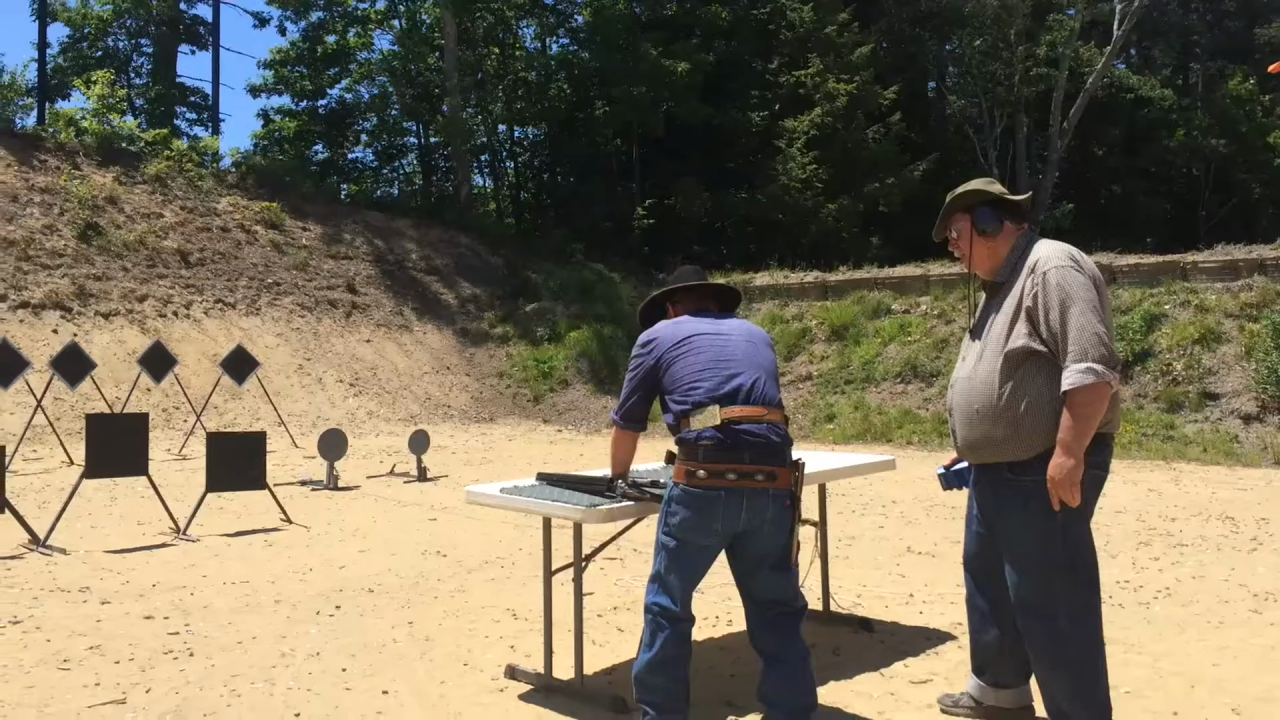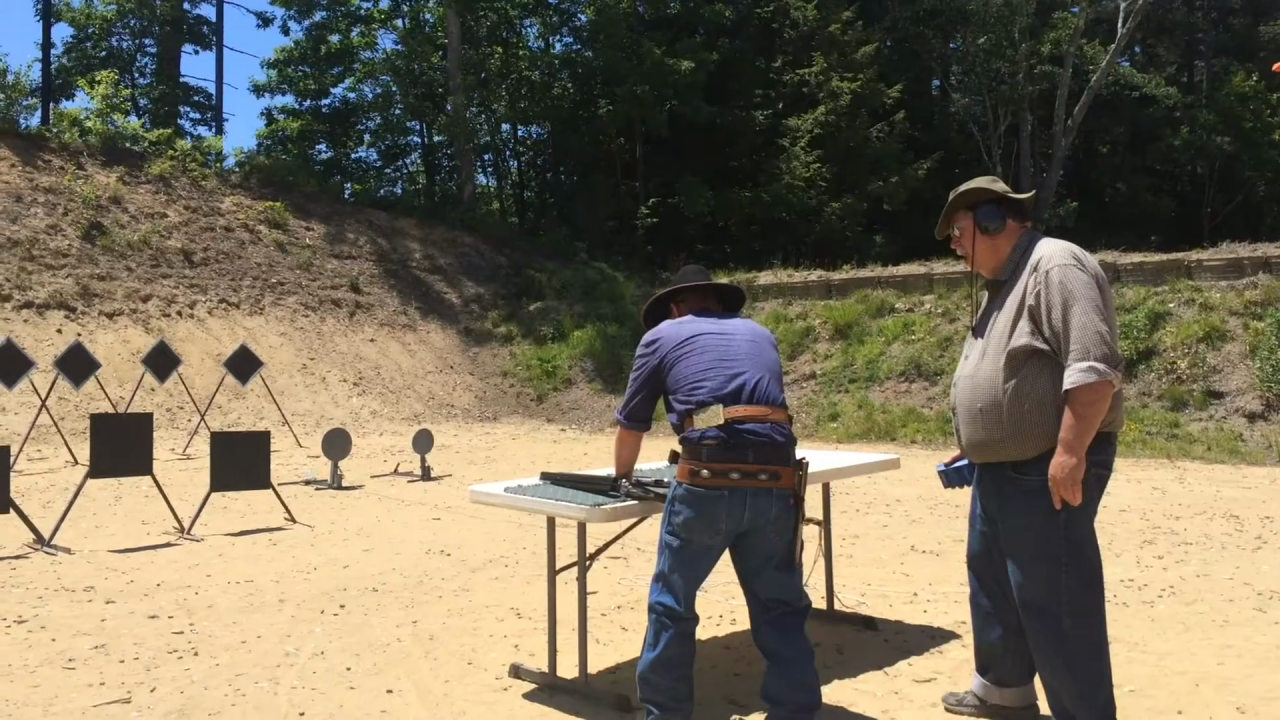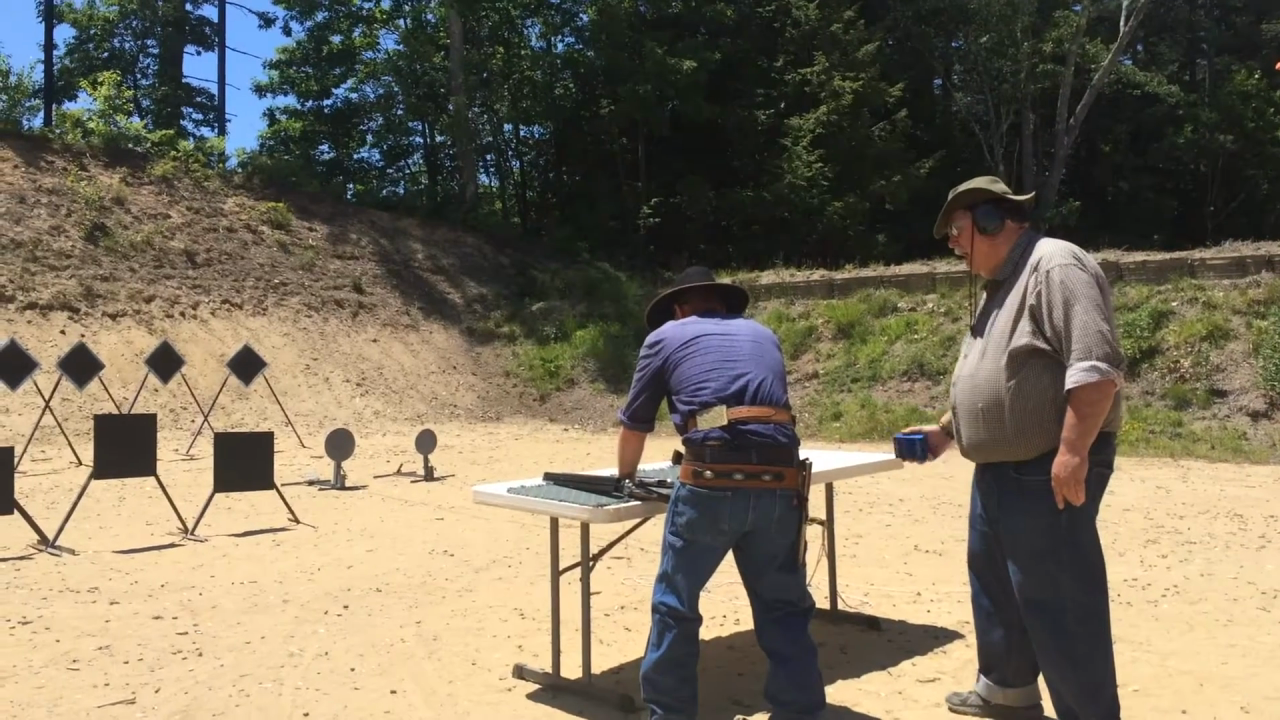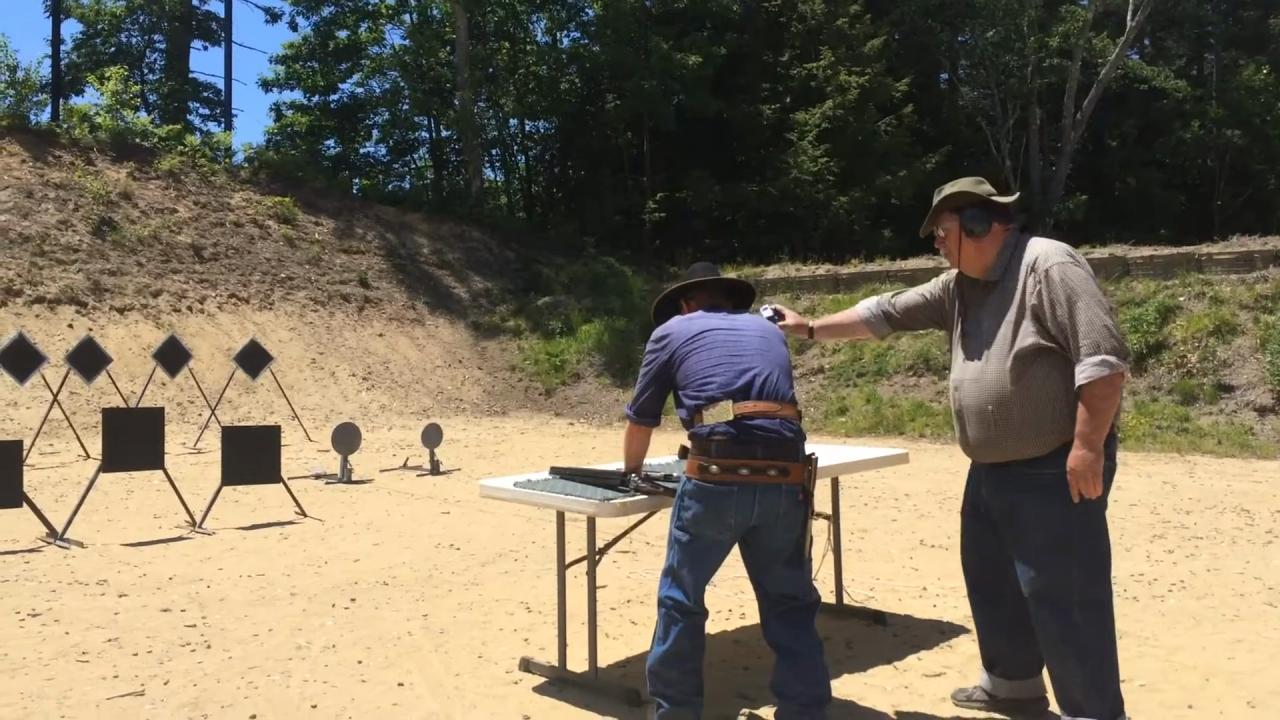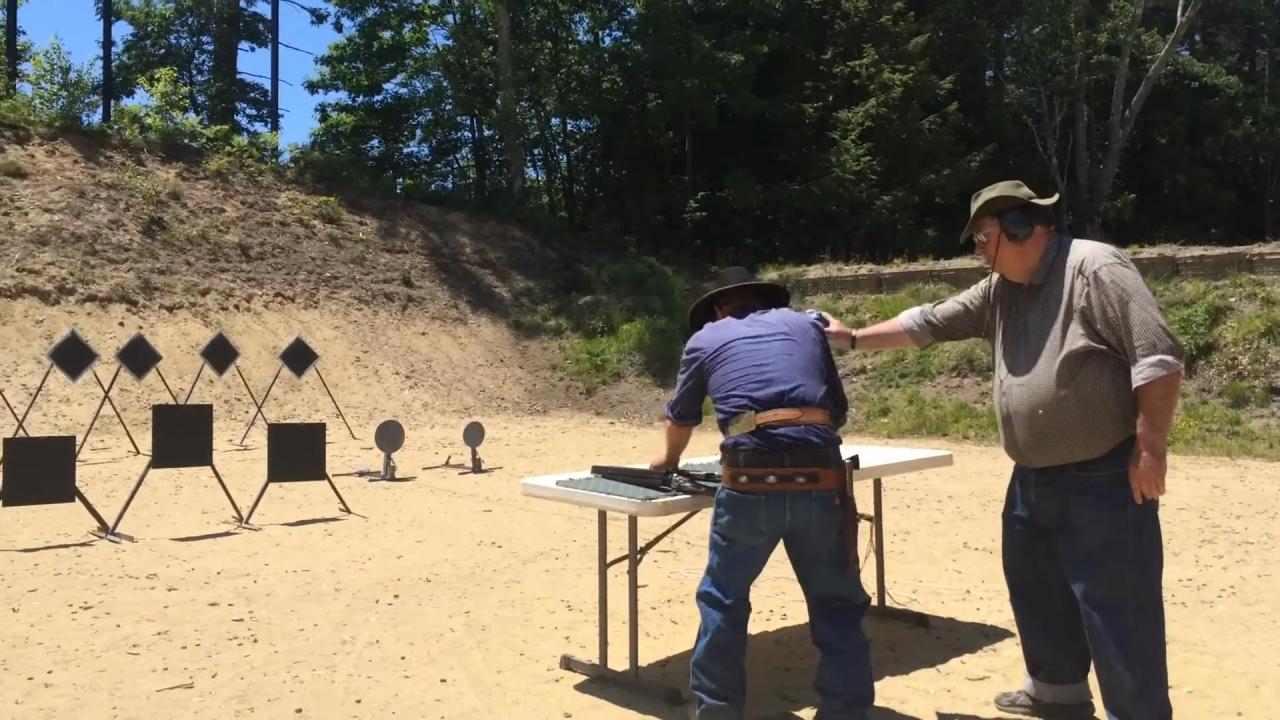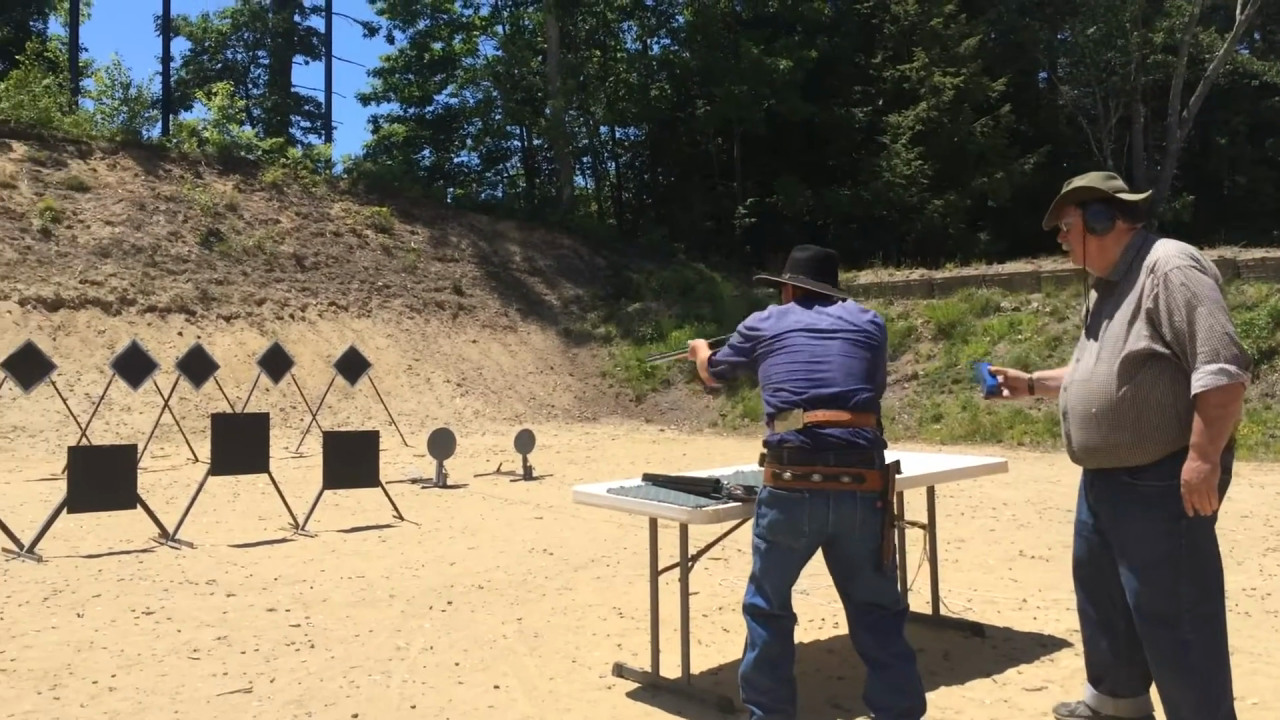
dt=0.5s
person 1, frame 1
left shoulder: (1054, 268)
right shoulder: (1002, 284)
left elbow: (1093, 367)
left wrist: (1069, 454)
right wrist: (973, 448)
left hip: (1046, 471)
right hip: (997, 469)
left knee: (1050, 599)
right knee: (988, 581)
person 1, frame 2
left shoulder: (1057, 267)
right shoulder: (1004, 281)
left elbow: (1094, 367)
left wrist: (1070, 453)
right wrist: (975, 447)
left hip: (1049, 469)
right hip: (1000, 467)
left knee: (1053, 598)
right knee: (992, 580)
person 1, frame 3
left shoulder: (1056, 267)
right shoulder: (998, 285)
left elbow: (1096, 365)
left wrist: (1072, 453)
right wrist: (944, 428)
left hip: (1048, 472)
right hip: (997, 470)
left knee: (1057, 597)
right knee: (994, 583)
person 1, frame 4
left shoulder: (1050, 266)
right shoulder: (961, 285)
left elbow: (1104, 359)
right elbow: (887, 312)
left wrist: (1088, 446)
right wrist: (812, 328)
left hip: (1053, 469)
right hip: (994, 469)
left knee: (1062, 592)
right knee: (992, 580)
person 1, frame 5
left shoulder: (1096, 268)
right shoulder: (1000, 289)
left elbow: (1158, 360)
right elbow: (931, 322)
left wrist: (1149, 449)
right wrist: (857, 338)
left hip: (1103, 476)
right hip: (1034, 475)
left knee: (1114, 598)
right knee: (1035, 584)
person 1, frame 6
left shoulder: (1171, 268)
right shoulder: (1106, 287)
left elbow: (1222, 368)
left wrist: (1203, 457)
right wrist: (1029, 382)
left hip: (1163, 481)
right hip: (1105, 479)
left knee: (1169, 608)
right knee: (1101, 593)
person 2, frame 1
left shoulder: (658, 337)
right shoulder: (756, 334)
left elbow: (626, 425)
left wrist: (618, 477)
left hip: (704, 484)
right hip: (771, 482)
left knee: (668, 607)
right knee: (777, 609)
person 2, frame 2
left shoulder: (661, 336)
right shoulder: (760, 334)
left elbow: (630, 424)
left wrist: (622, 476)
left hip: (707, 483)
right hip: (774, 482)
left knee: (671, 606)
right knee: (781, 609)
person 2, frame 3
left shoulder: (665, 337)
right shoulder: (763, 335)
left elbow: (634, 424)
left wrist: (625, 477)
left hip: (711, 482)
right hip: (779, 482)
left knee: (674, 606)
right knee: (784, 609)
person 2, frame 4
left shoulder: (671, 331)
right shoulder: (768, 329)
left elbow: (640, 418)
left wrist: (631, 470)
left hip: (716, 477)
right hip: (784, 476)
left knee: (681, 600)
right knee: (790, 603)
person 2, frame 5
left shoulder: (704, 340)
right shoulder: (805, 325)
left elbow: (681, 417)
right elbow: (838, 409)
left wrist: (669, 458)
left hip: (750, 483)
right hip: (819, 479)
left knee: (723, 600)
right knee: (837, 603)
person 2, frame 6
left shoulder: (763, 324)
right shoulder: (869, 322)
left elbow: (714, 372)
left wrist: (700, 352)
left hip: (792, 483)
right hip: (861, 483)
left knee: (768, 608)
right knee: (877, 611)
